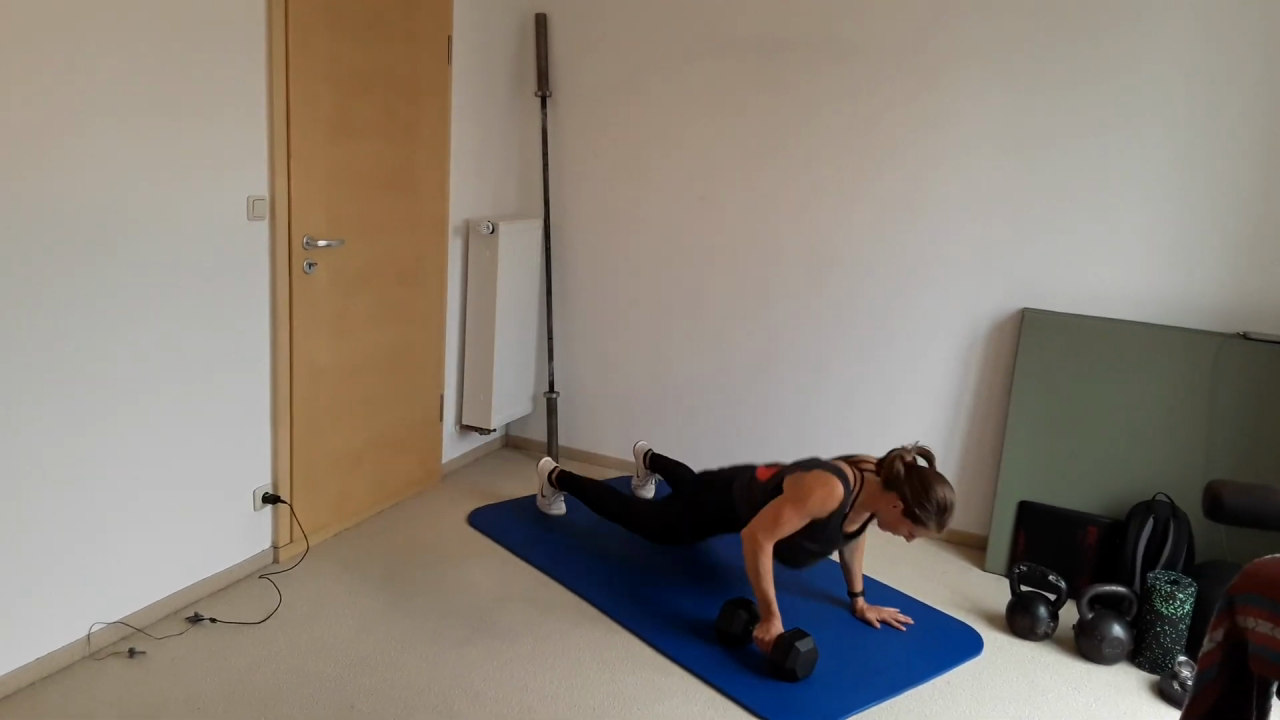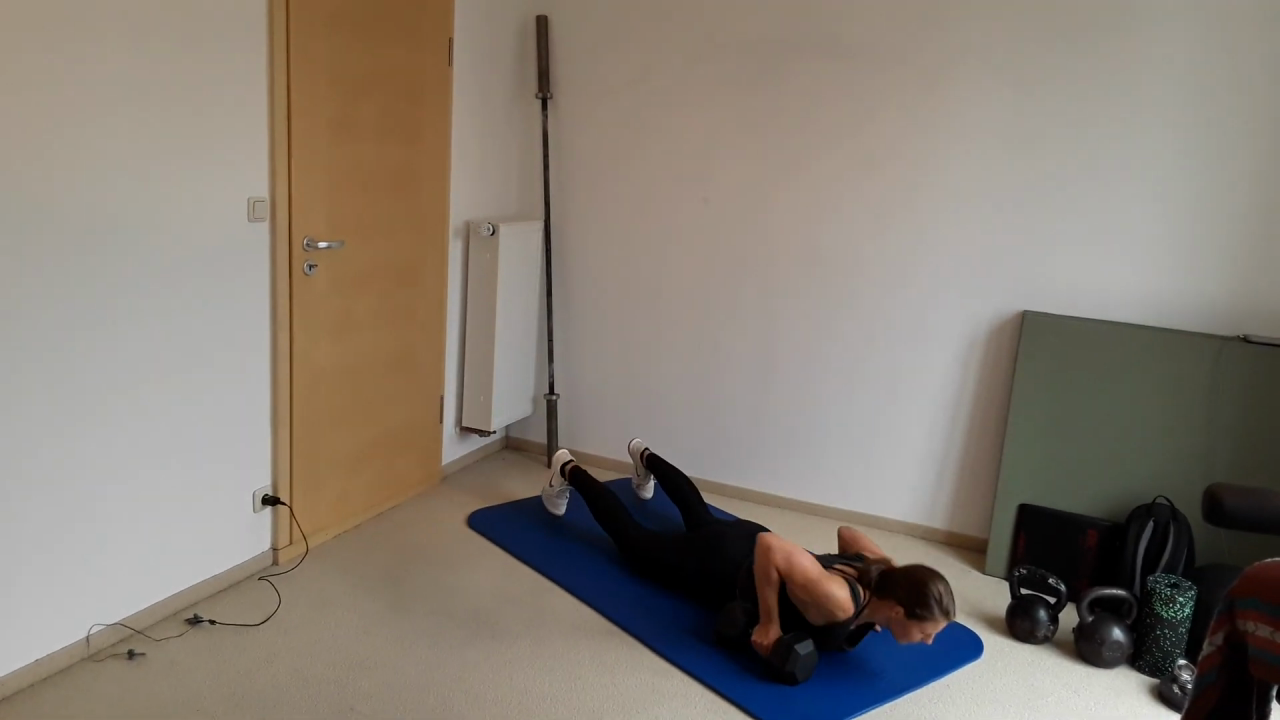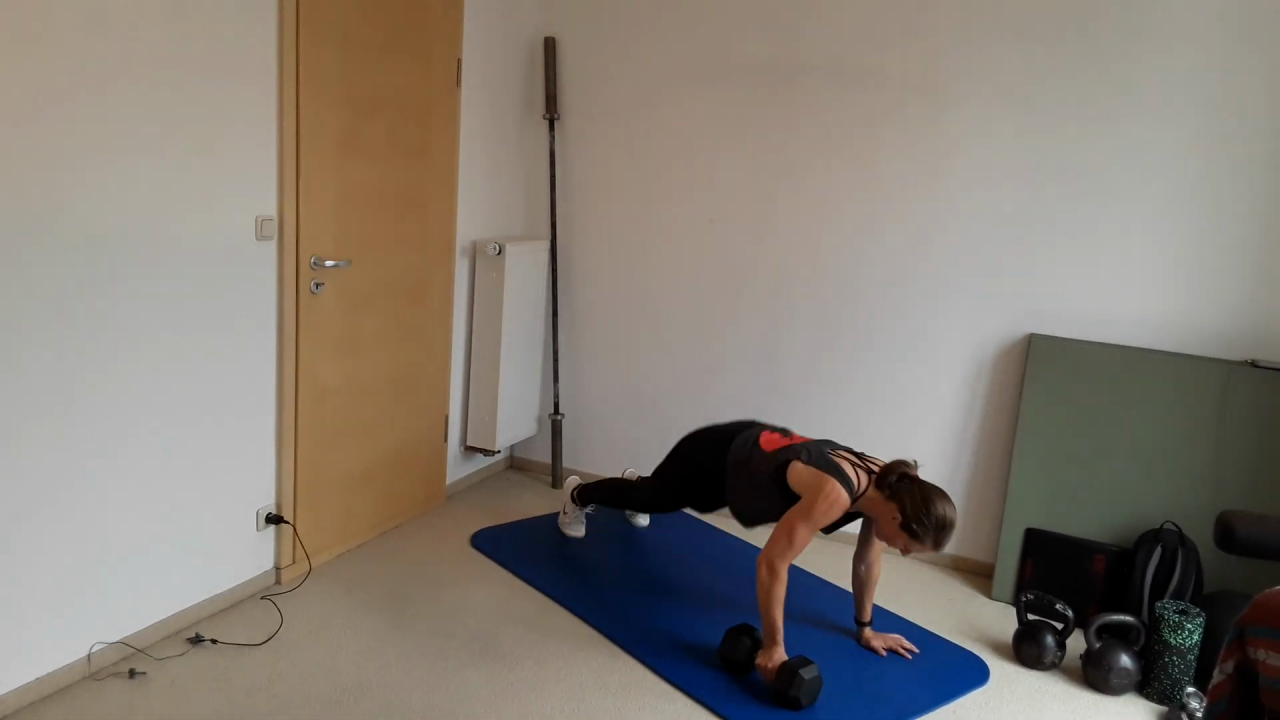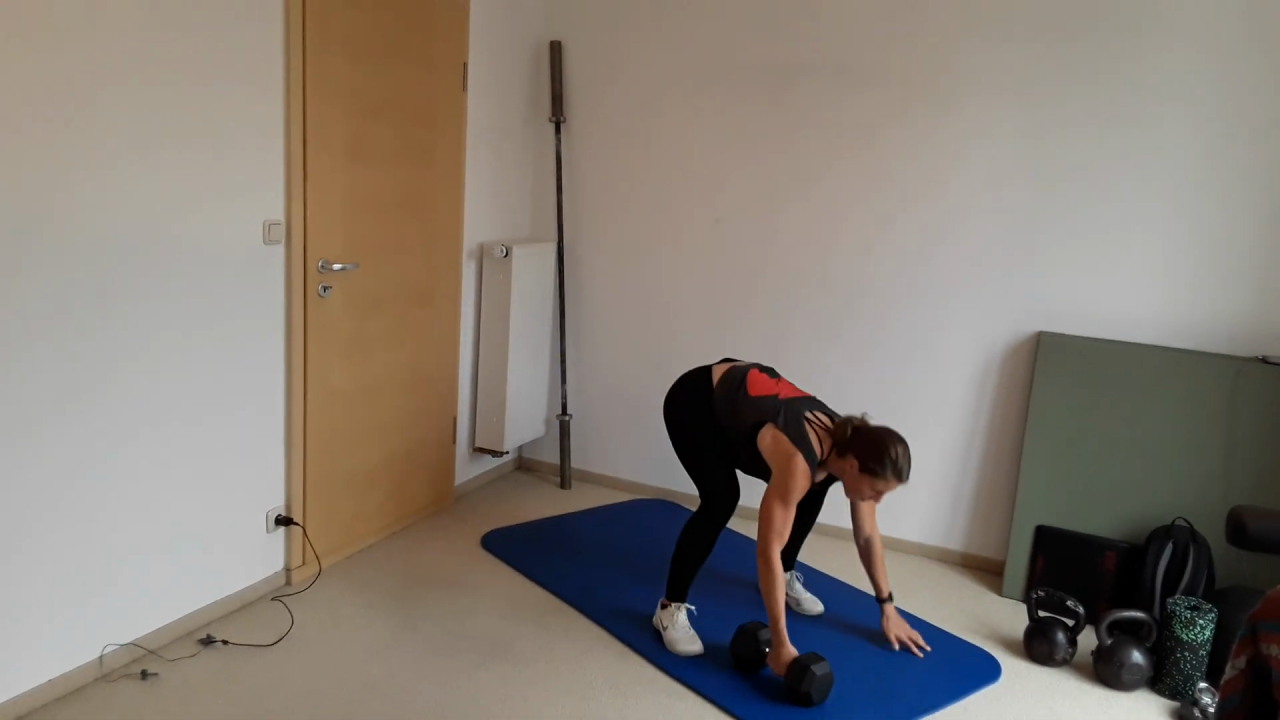
dt=0.5s
person 1, frame 1
left shoulder: (883, 481)
right shoulder: (831, 491)
left elbow: (852, 536)
right elbow: (756, 539)
left wrist: (859, 599)
right wrist: (770, 619)
left hip: (751, 494)
right hip: (728, 499)
right knee: (640, 519)
left ankle: (649, 460)
right ankle: (556, 477)
person 1, frame 2
left shoulder: (882, 576)
right shoulder: (836, 600)
left elbow: (849, 533)
right elbow: (769, 545)
right wrist: (769, 621)
left hip: (746, 542)
right hip: (722, 569)
left knee: (701, 519)
right knee: (634, 539)
left ankle: (644, 457)
right ankle: (569, 471)
person 1, frame 3
left shoulder: (886, 488)
right shoulder: (834, 495)
left elbow: (867, 557)
right elbow: (771, 563)
left wrist: (865, 627)
right wrist: (773, 647)
left hip: (755, 452)
right hip: (719, 454)
left knee: (693, 495)
right knee: (654, 498)
left ankle: (636, 481)
right ankle: (579, 494)
person 1, frame 4
left shoulder: (853, 446)
right shoulder: (799, 459)
left elbow: (867, 533)
right elbow: (768, 552)
left wrist: (888, 607)
right wrist: (782, 646)
left hip: (739, 387)
right hip: (694, 397)
left knee: (812, 490)
right knee: (721, 501)
left ankle: (782, 578)
right ankle: (670, 608)
